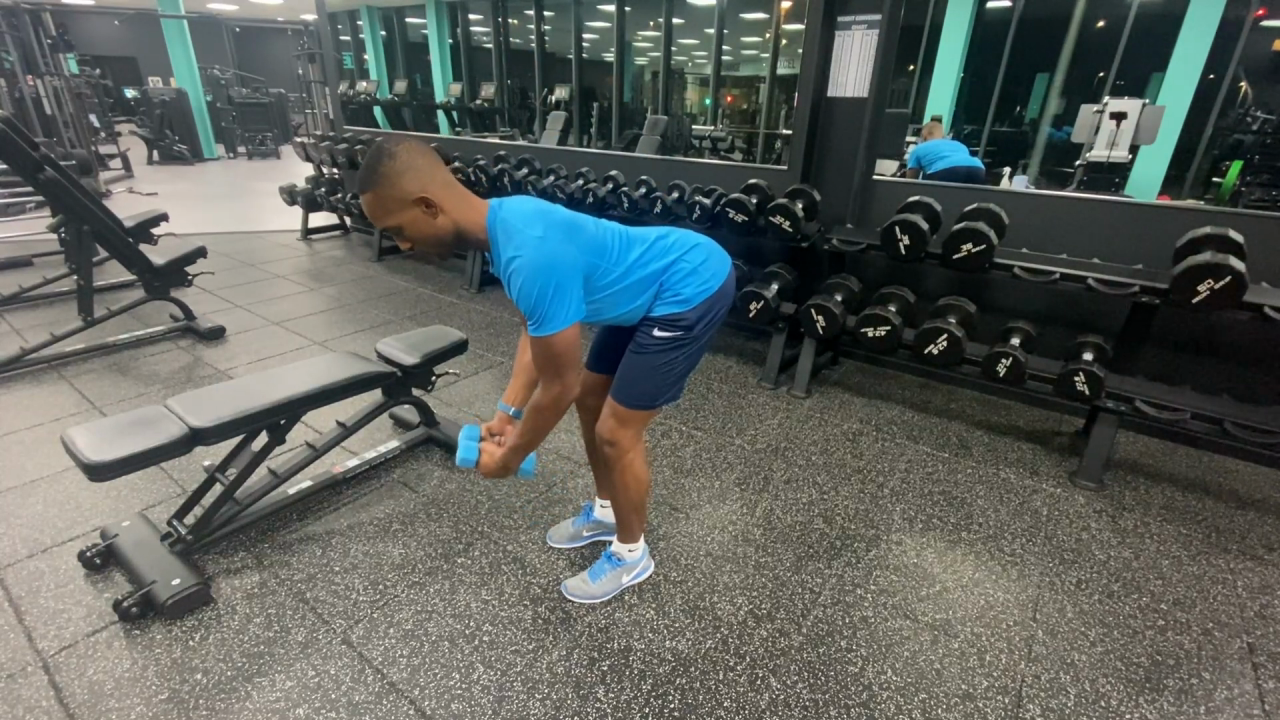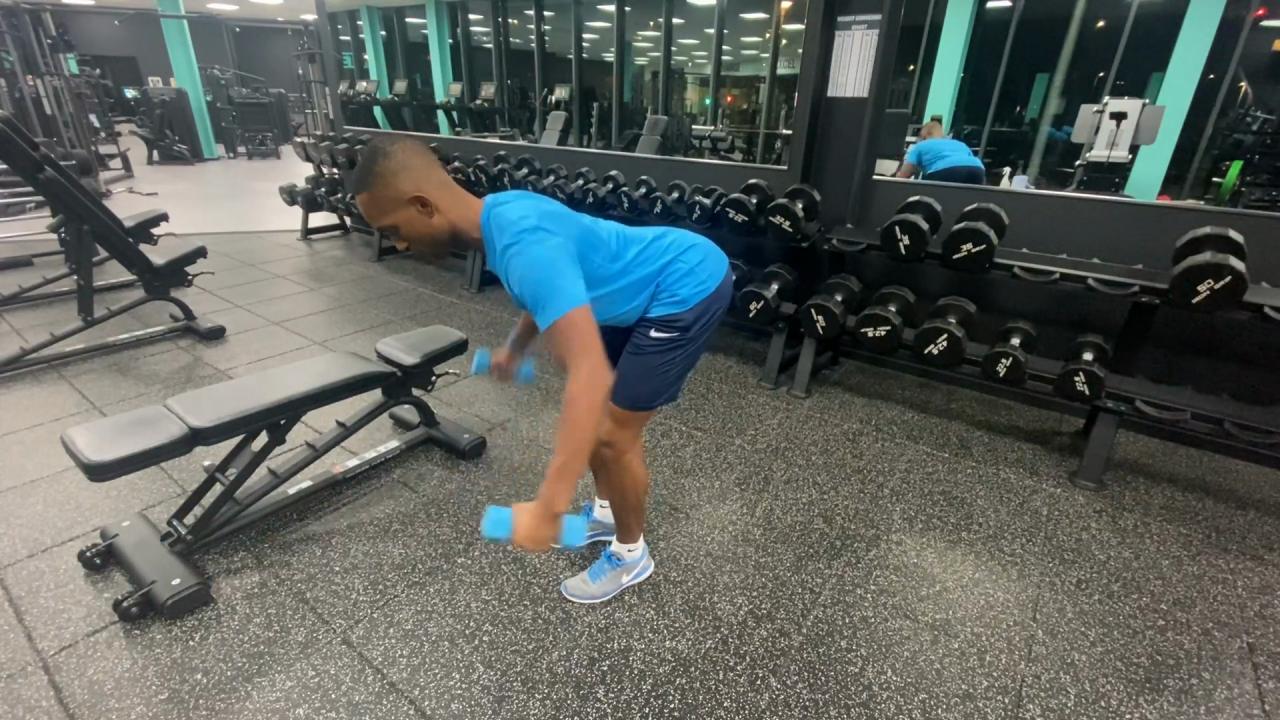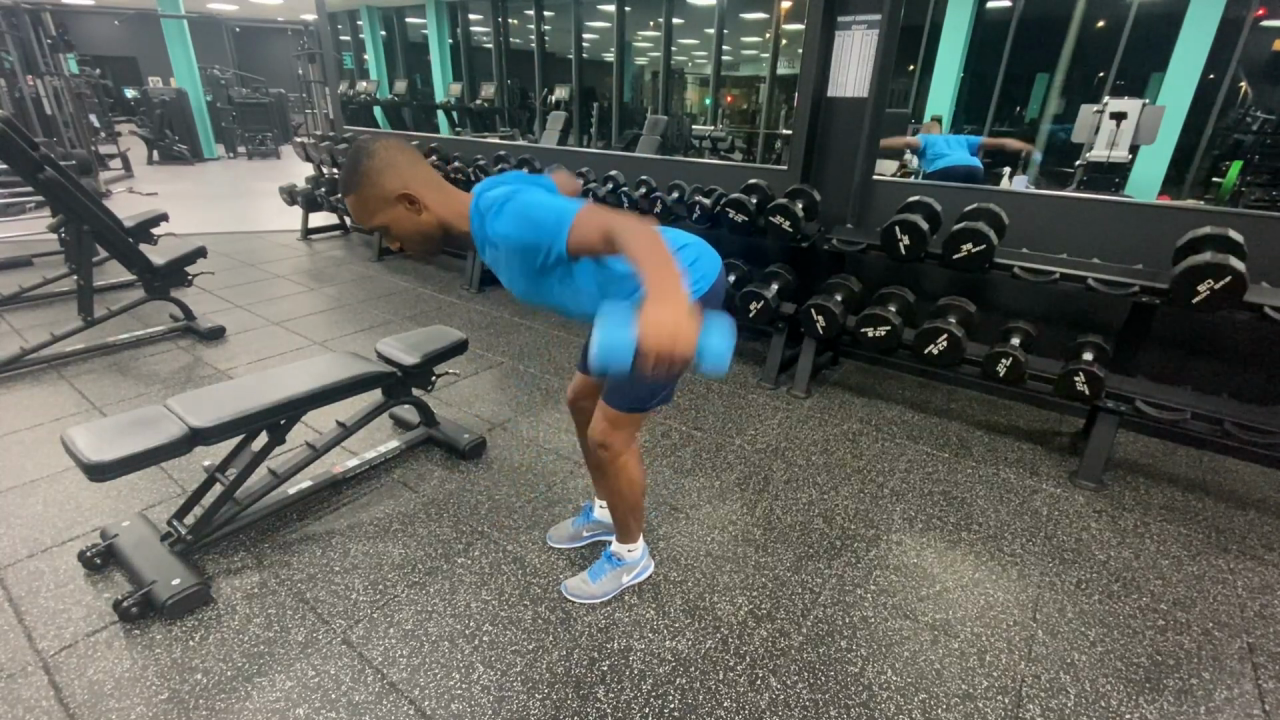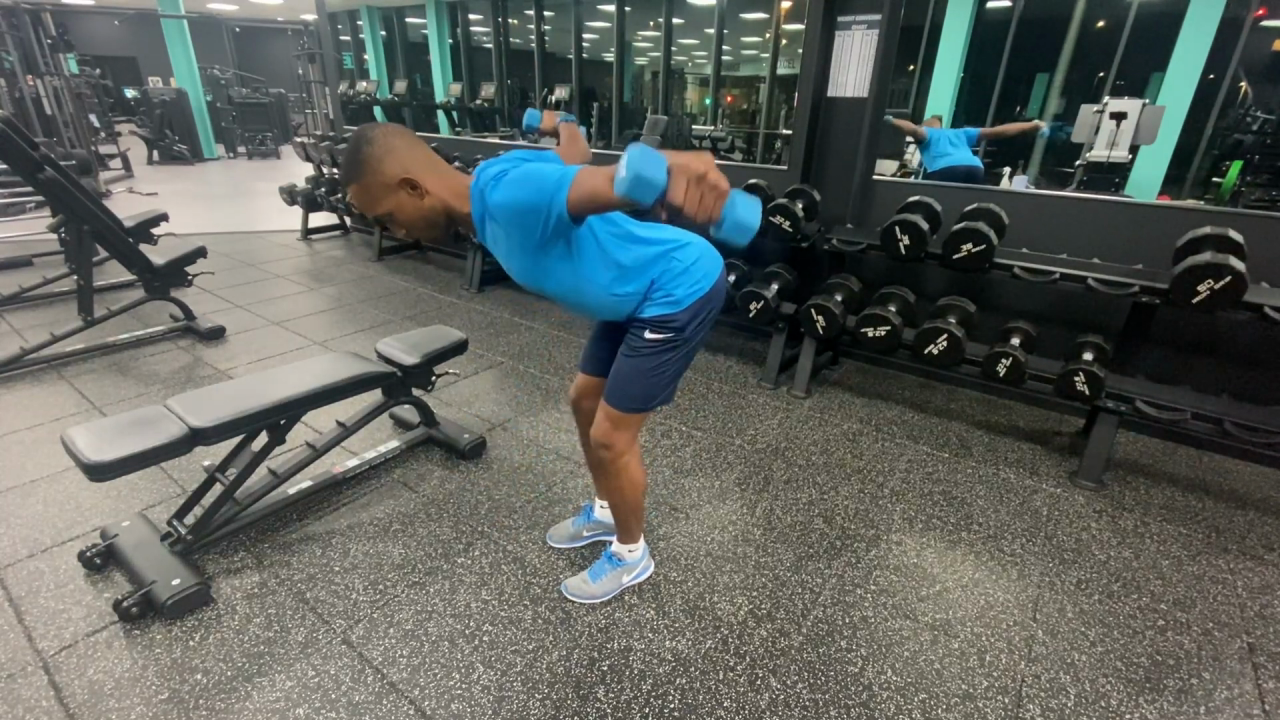
dt=0.3s
person 1, frame 1
left shoulder: (532, 255)
right shoulder: (503, 219)
left elbow: (558, 387)
right elbow: (539, 328)
left wrist: (508, 458)
right wrist: (508, 412)
left hip: (691, 288)
right hip: (653, 285)
left knee: (616, 431)
right knee: (591, 399)
left ankle: (631, 553)
right ankle: (606, 511)
person 1, frame 2
left shoulder: (521, 243)
right shoulder: (499, 214)
left elbow: (590, 374)
left wrist: (550, 504)
right wrist: (514, 349)
left hip: (687, 290)
right hip: (651, 285)
left knee: (612, 431)
right knee: (588, 408)
left ankle: (630, 554)
right ankle: (608, 513)
person 1, frame 3
left shoulder: (507, 215)
right shoulder: (488, 202)
left elbow: (629, 232)
right elbow: (564, 184)
left wrist: (666, 305)
right wrist: (552, 180)
left hip: (683, 287)
right hip: (642, 292)
left knee: (610, 435)
right knee: (582, 400)
left ankle: (630, 553)
right ankle: (605, 512)
person 1, frame 4
left shoulder: (508, 192)
right shoulder: (487, 195)
right elbow: (575, 154)
left wrist: (681, 177)
right wrist: (561, 125)
left hip: (681, 288)
right hip: (638, 289)
left knee: (610, 435)
right knee: (585, 400)
left ankle: (630, 553)
right ankle: (605, 512)
